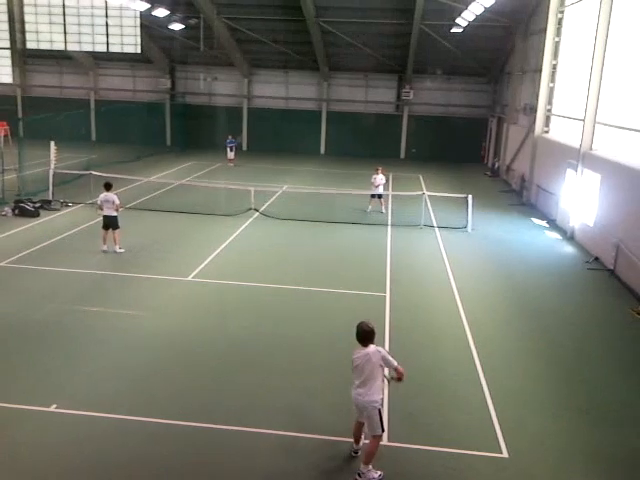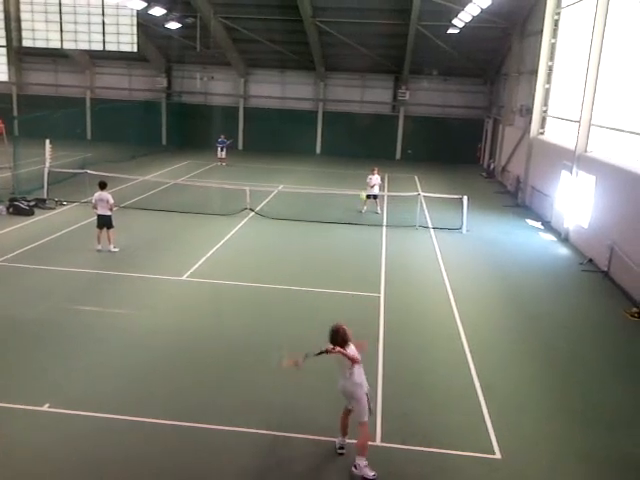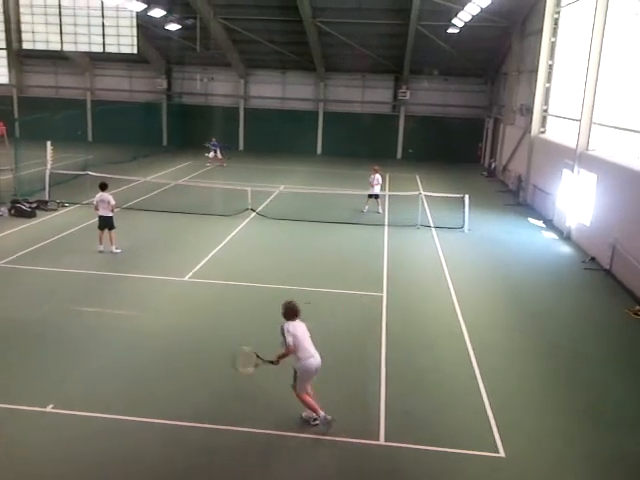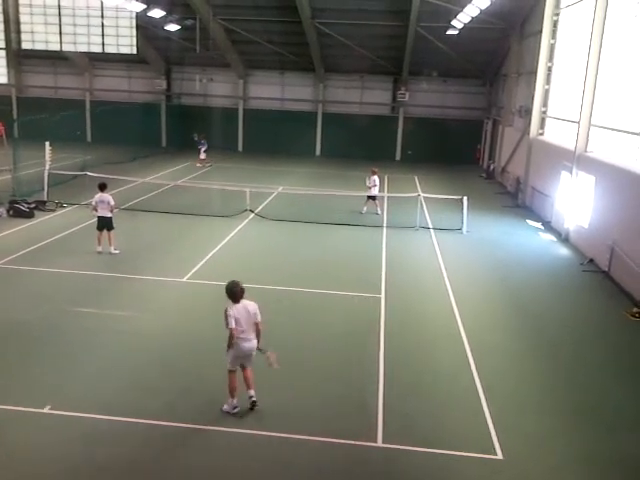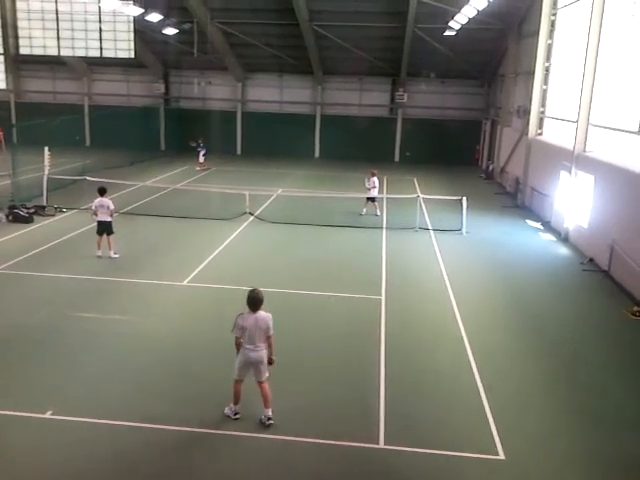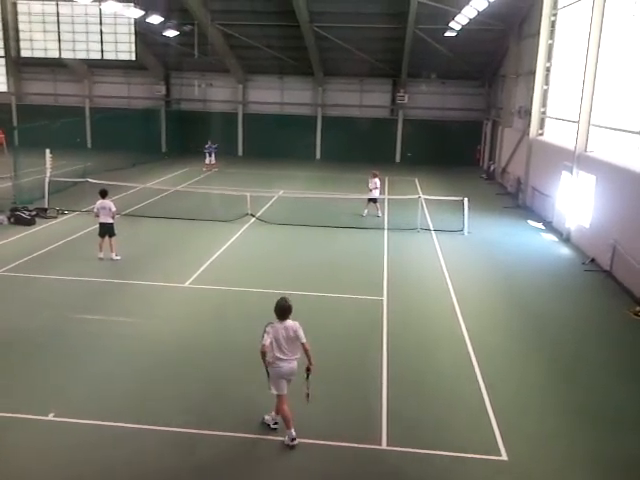
dt=0.7s
person 1, frame 1
left shoulder: (356, 354)
right shoulder: (378, 352)
right elbow: (399, 370)
right wrist: (399, 377)
left hip: (357, 396)
right hip: (370, 400)
left knee: (360, 421)
right knee: (376, 436)
left ankle: (356, 447)
person 1, frame 2
left shoulder: (342, 344)
right shoulder: (348, 349)
right elbow: (356, 359)
right wrist: (341, 351)
left hip: (345, 385)
right hip: (356, 387)
left knee: (348, 409)
right knee: (363, 425)
left ankle: (341, 442)
right ankle: (360, 465)
person 1, frame 3
left shoulder: (286, 326)
right shoulder: (300, 323)
left elbow: (290, 350)
left wrist: (280, 356)
right wrist: (285, 352)
left hip: (305, 363)
right hip: (316, 359)
left knee: (299, 393)
right knee: (305, 387)
left ankle: (322, 415)
right ankle: (313, 415)
person 1, frame 4
left shoulder: (230, 310)
right shoulder: (253, 305)
left elbow: (232, 333)
right elbow: (258, 327)
left wrist: (229, 345)
right wrist: (257, 342)
left hip: (238, 345)
right hip: (252, 343)
left knee: (232, 372)
right knee: (246, 367)
left ankle: (232, 404)
right ankle: (251, 395)
person 1, frame 5
left shoulder: (242, 319)
right shoulder: (267, 317)
left elbow: (238, 341)
right elbow: (269, 340)
left wrist: (239, 353)
right wrist: (271, 355)
left hip: (245, 354)
right hip: (261, 354)
left knee: (238, 381)
right knee: (263, 383)
left ankle: (234, 410)
right ankle: (268, 415)
person 1, frame 6
left shoulder: (271, 328)
right shoulder: (296, 326)
left elbow: (264, 350)
right elbow: (305, 347)
left wrist: (265, 361)
right wrist: (310, 363)
left hip: (277, 366)
right hip: (292, 365)
left knee: (282, 401)
right knee: (281, 395)
left ankle: (291, 435)
right ankle: (274, 418)
